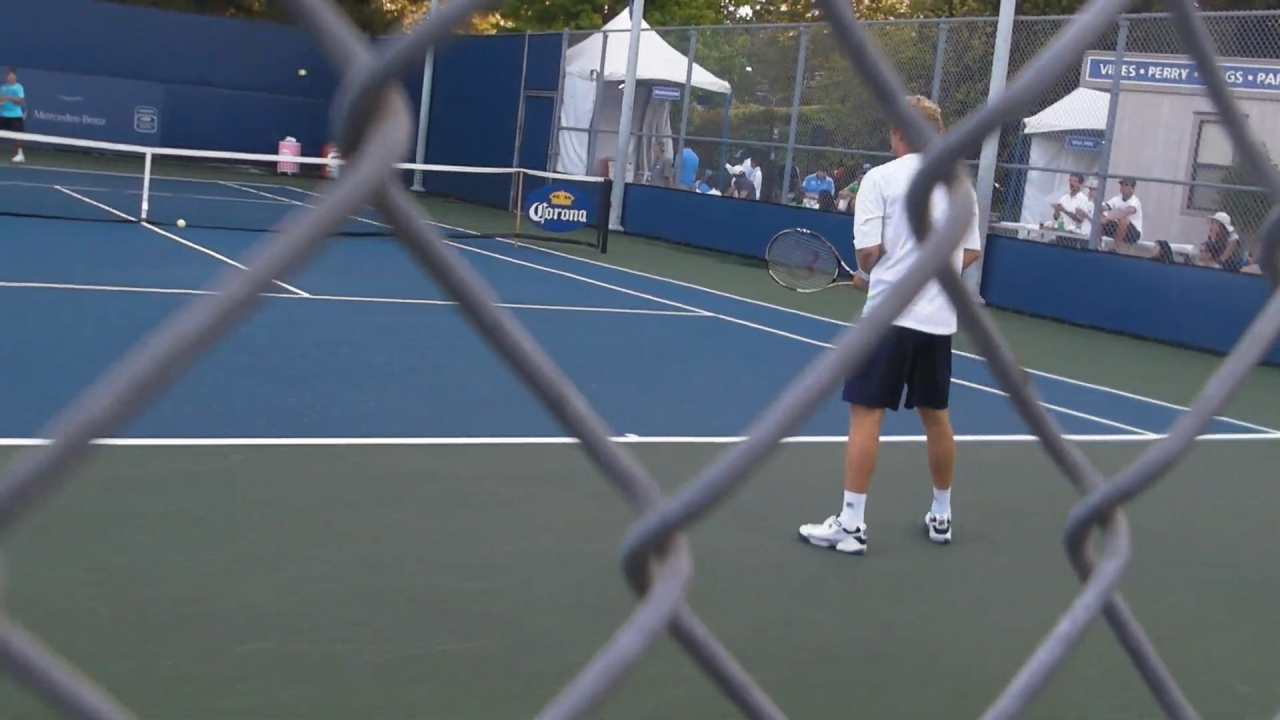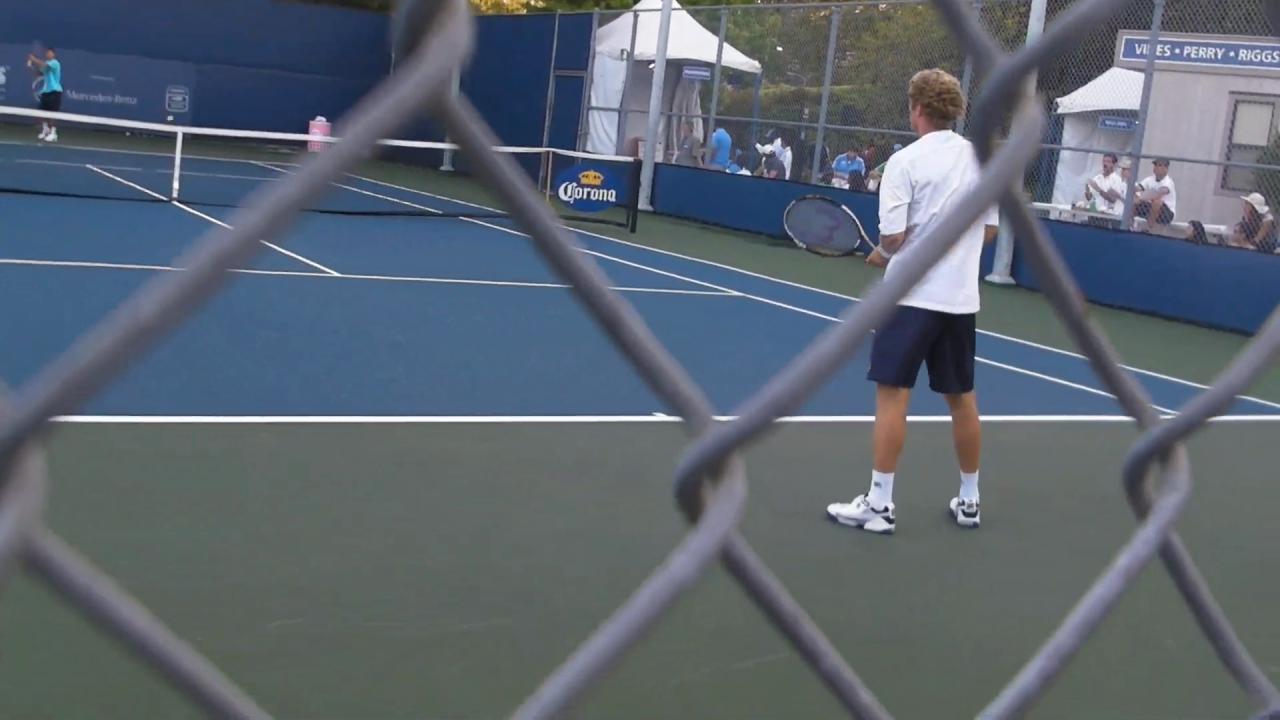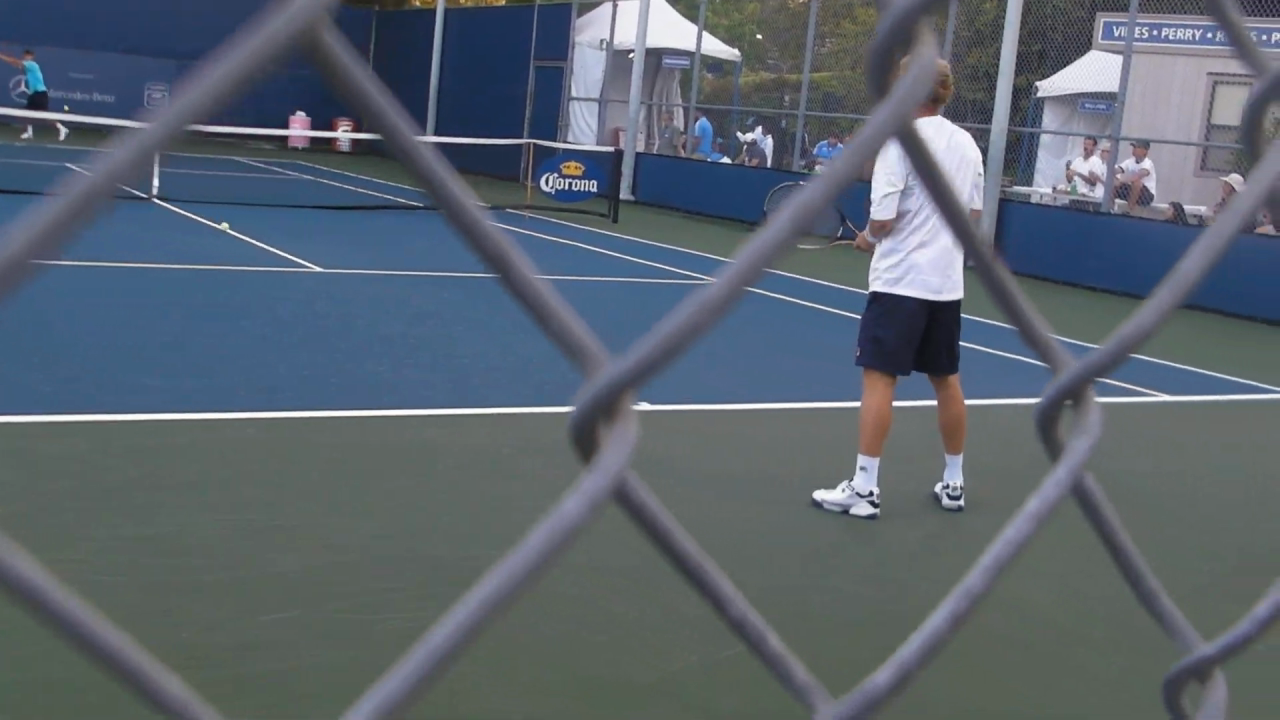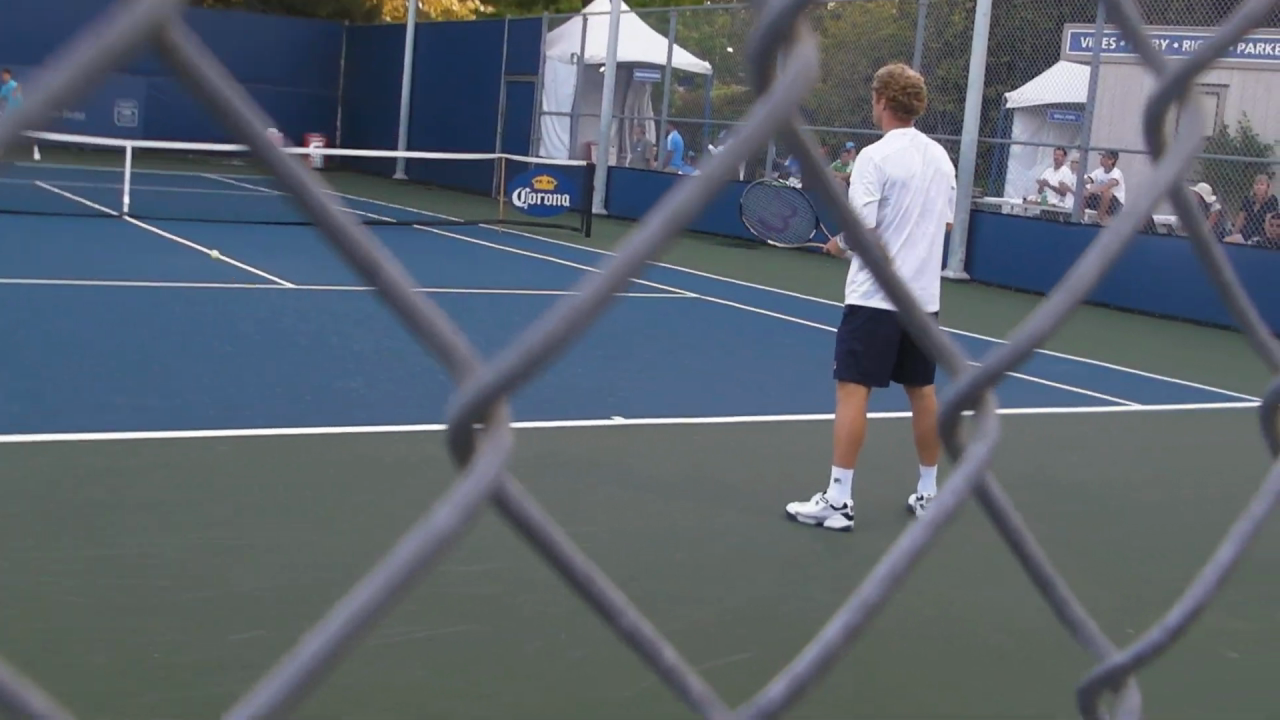
dt=0.3s
person 1, frame 1
left shoulder: (880, 178)
left elbow: (868, 250)
right elbow: (970, 253)
left wrist: (866, 276)
left hip: (891, 315)
right hip: (940, 318)
left knee: (865, 415)
right knee: (936, 416)
left ankle: (851, 524)
right ankle: (942, 516)
person 1, frame 2
left shoulder: (906, 161)
right shoulder: (981, 159)
left elbow: (893, 237)
right elbow: (989, 228)
left wrist: (883, 255)
left hip: (913, 295)
right hip: (961, 298)
left knee: (892, 394)
right knee: (962, 399)
left ankle: (879, 504)
right ankle: (969, 500)
person 1, frame 3
left shoulder: (899, 146)
right shoulder: (968, 145)
left elbow: (883, 221)
right elbow: (973, 211)
left wrist: (868, 238)
left hip: (901, 282)
right hip: (947, 283)
left knee: (878, 378)
right knee: (947, 381)
left ankle: (864, 488)
right ankle: (953, 483)
person 1, frame 4
left shoulder: (874, 156)
right shoulder: (941, 157)
left elbow: (862, 230)
right elbow: (944, 223)
left wrist: (841, 243)
left hip: (876, 295)
right hip: (923, 295)
left knee: (852, 390)
right knee: (922, 392)
left ankle: (838, 500)
right ankle: (928, 493)
